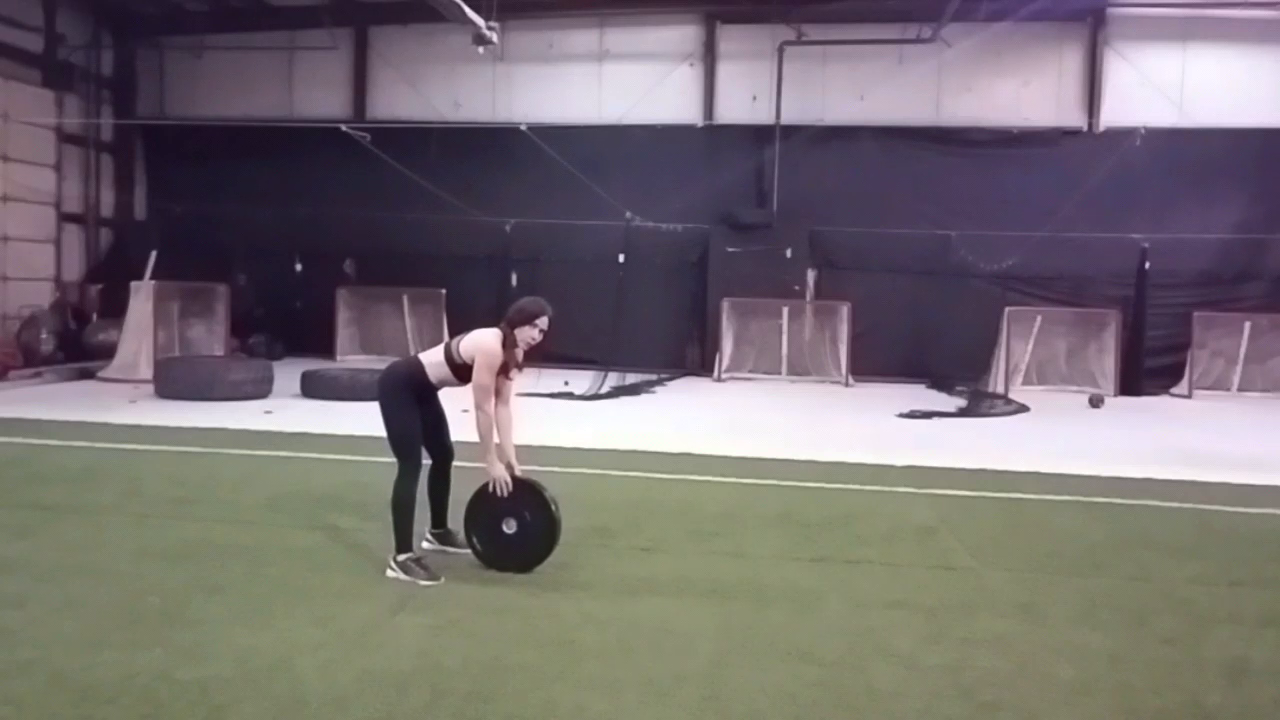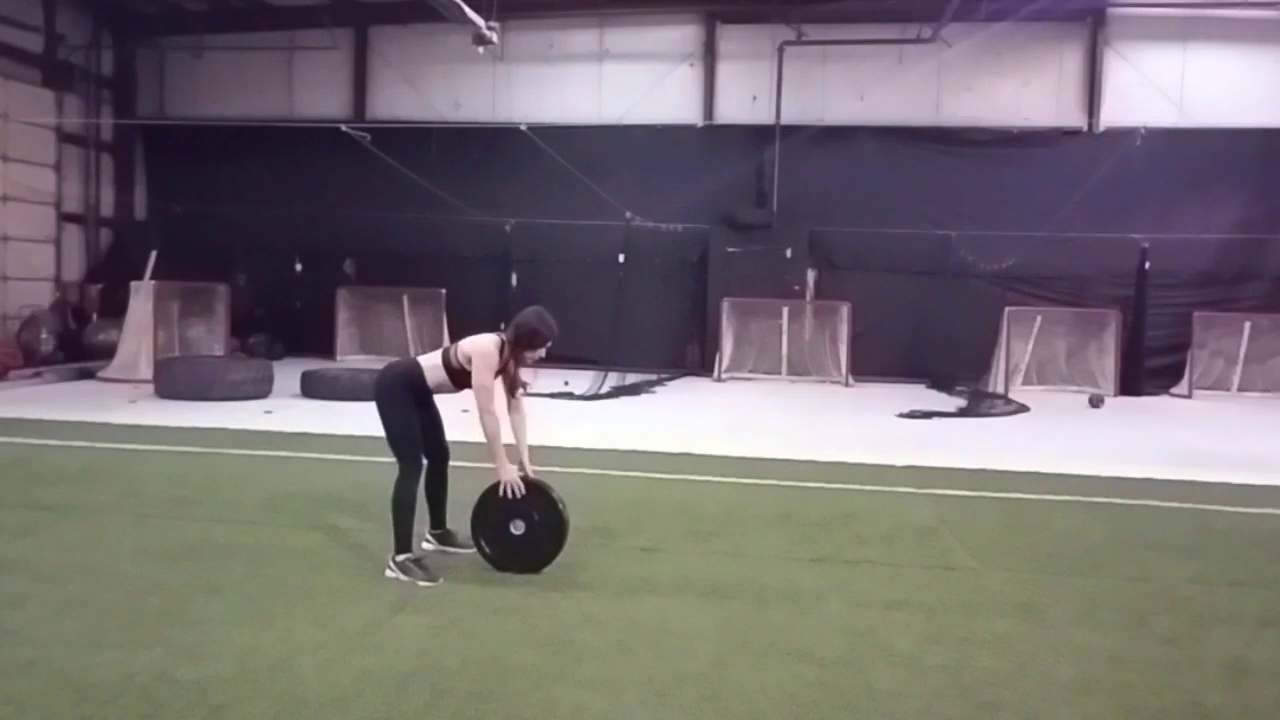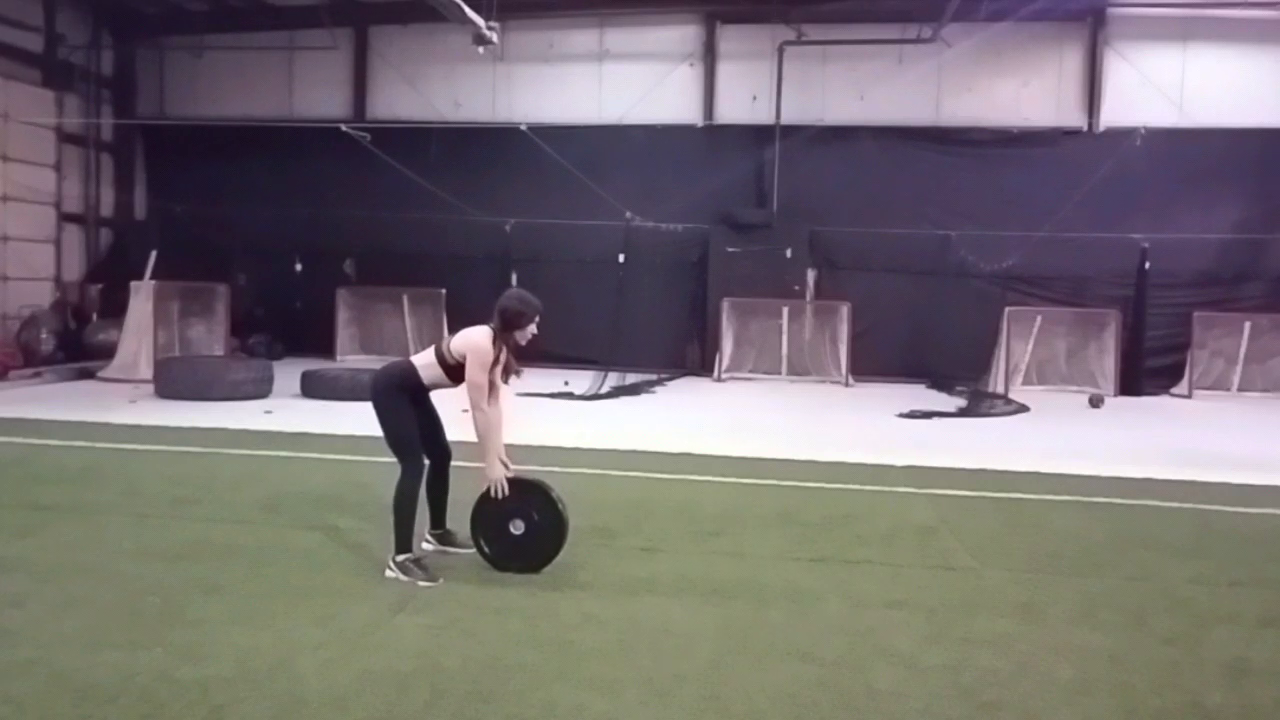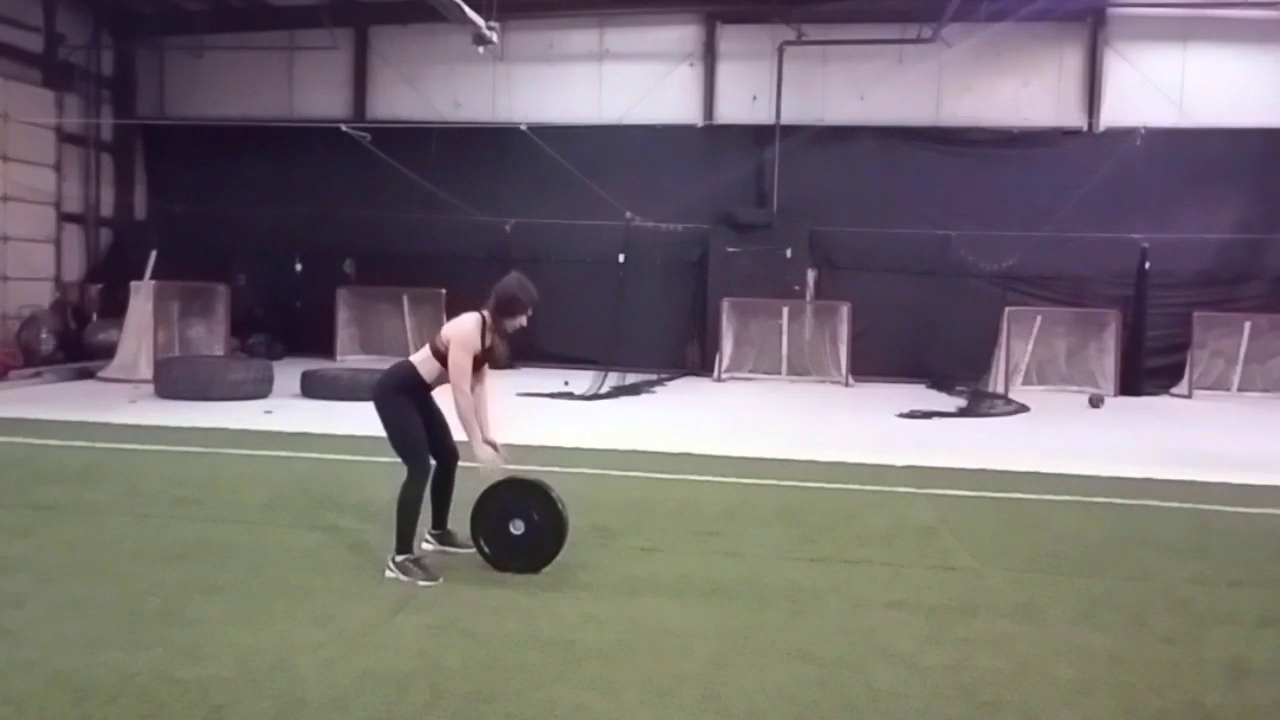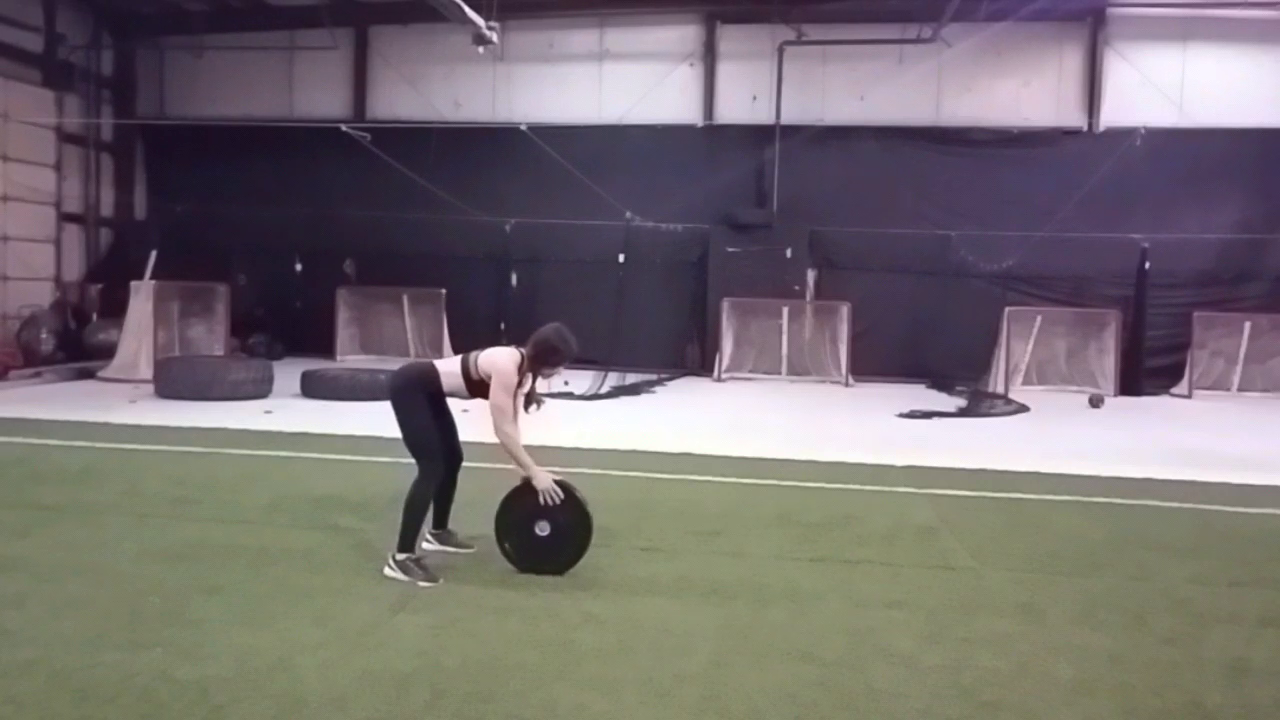
dt=1s
person 1, frame 1
left shoulder: (513, 351)
right shoulder: (490, 348)
left elbow: (502, 405)
right elbow: (483, 409)
left wrist: (509, 456)
right wrist: (491, 462)
left hip: (422, 390)
right hip: (399, 386)
left knee: (444, 456)
right knee: (410, 467)
left ankle: (438, 533)
right ankle: (401, 558)
person 1, frame 2
left shoulder: (508, 352)
right shoulder: (487, 350)
left elbow: (514, 402)
right elbow: (486, 412)
left wrist: (523, 455)
right wrist: (503, 465)
left hip: (417, 391)
right hip: (395, 386)
left knee: (439, 457)
right knee: (411, 466)
left ankle: (437, 533)
right ankle: (400, 558)
person 1, frame 3
left shoulder: (499, 345)
right shoulder: (480, 345)
left elbow: (493, 402)
right elbow: (479, 409)
left wrist: (500, 454)
right wrist: (490, 463)
left hip: (414, 390)
right hip: (392, 388)
left knee: (441, 457)
right knee: (414, 466)
left ankle: (437, 533)
right ankle: (400, 559)
person 1, frame 4
left shoulder: (491, 332)
right shoulder: (468, 330)
left elbow: (478, 384)
right elbow: (460, 393)
left wrist: (485, 434)
right wrist: (477, 445)
left hip: (416, 391)
right hip: (394, 391)
left knee: (448, 456)
right knee: (419, 467)
left ankle: (438, 533)
right ankle: (400, 558)
person 1, frame 5
left shoulder: (522, 367)
right shoulder: (506, 367)
left elbow: (511, 423)
right elbow: (502, 429)
left wrist: (530, 467)
right wrist: (534, 473)
left hip: (429, 391)
right hip: (410, 387)
left knee: (452, 460)
right knee: (431, 469)
left ankle: (437, 533)
right ankle: (401, 557)
